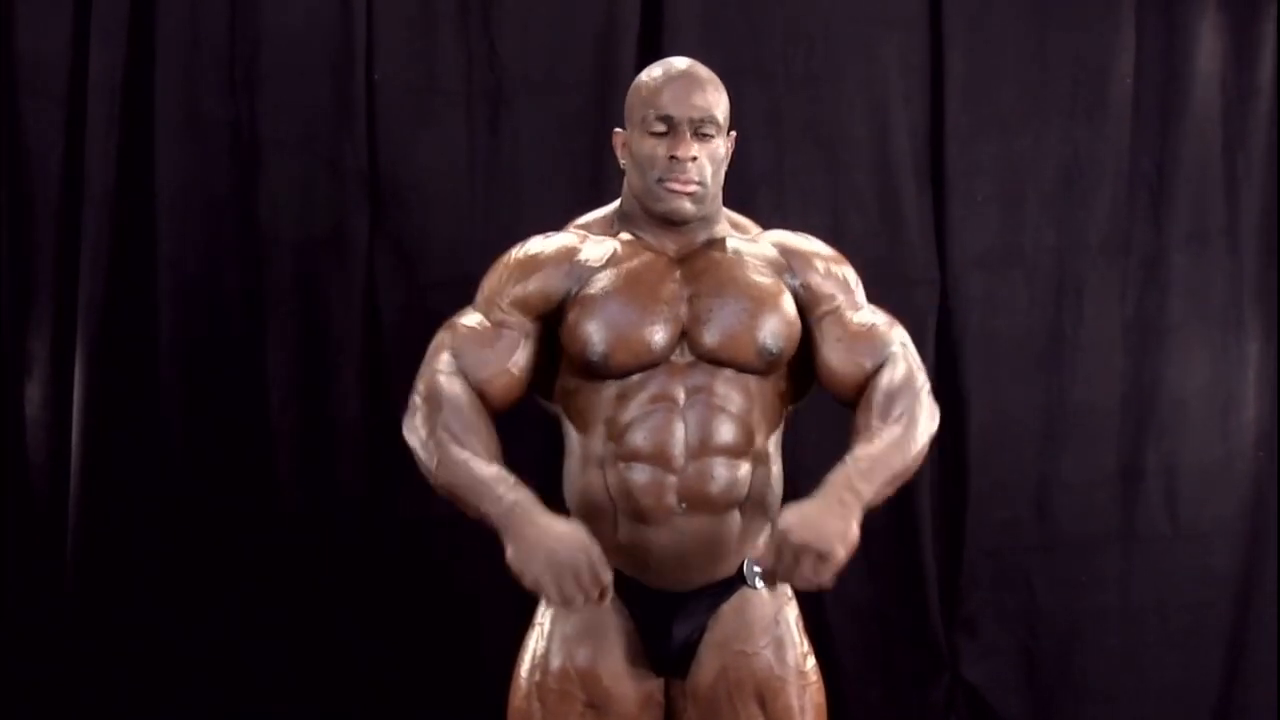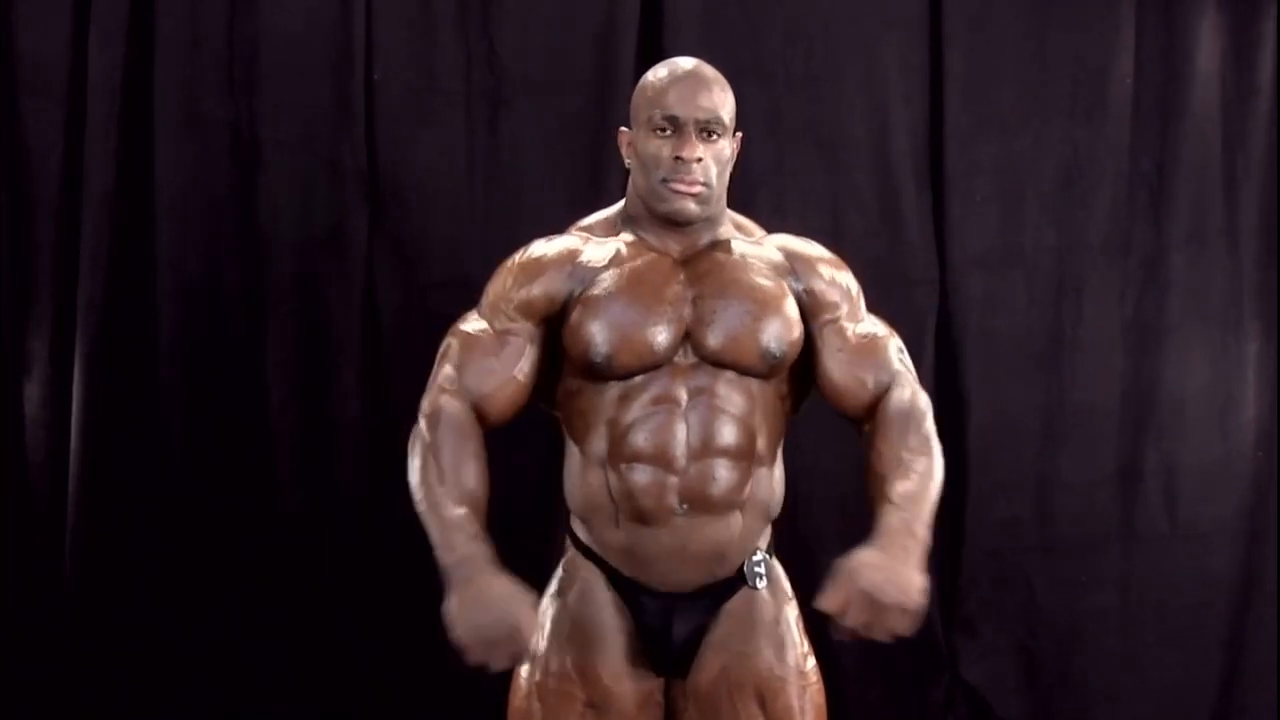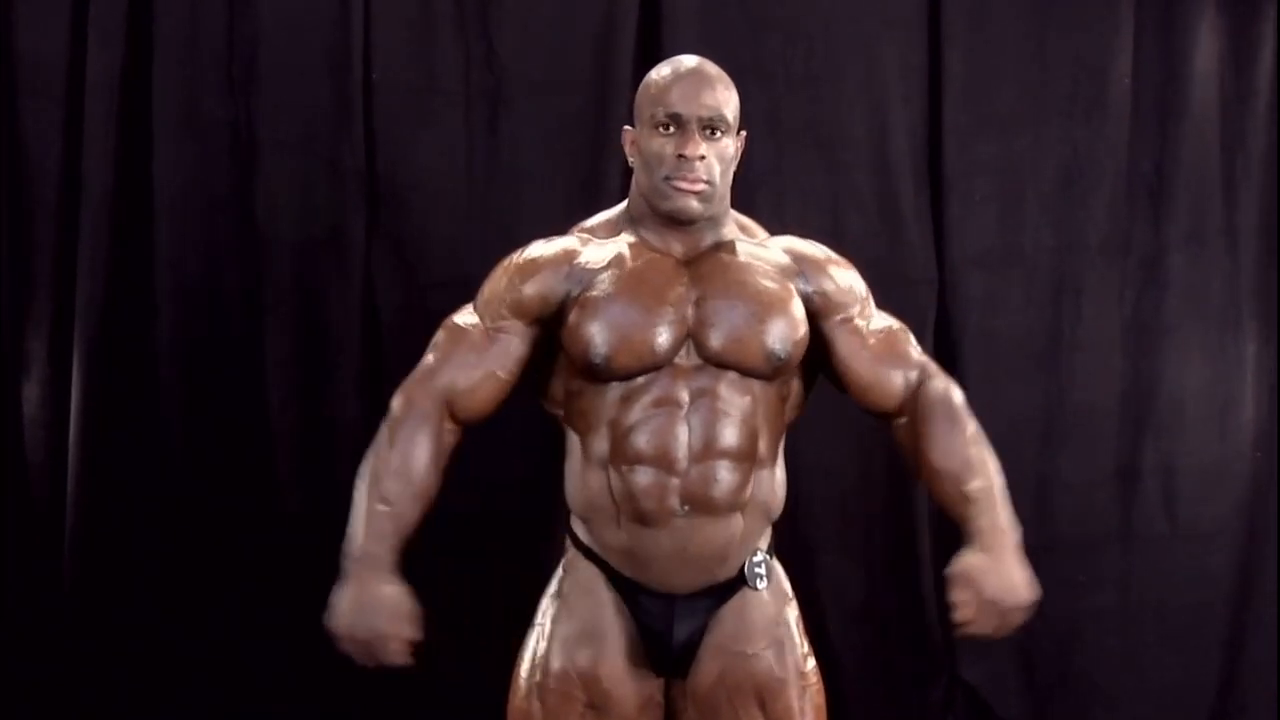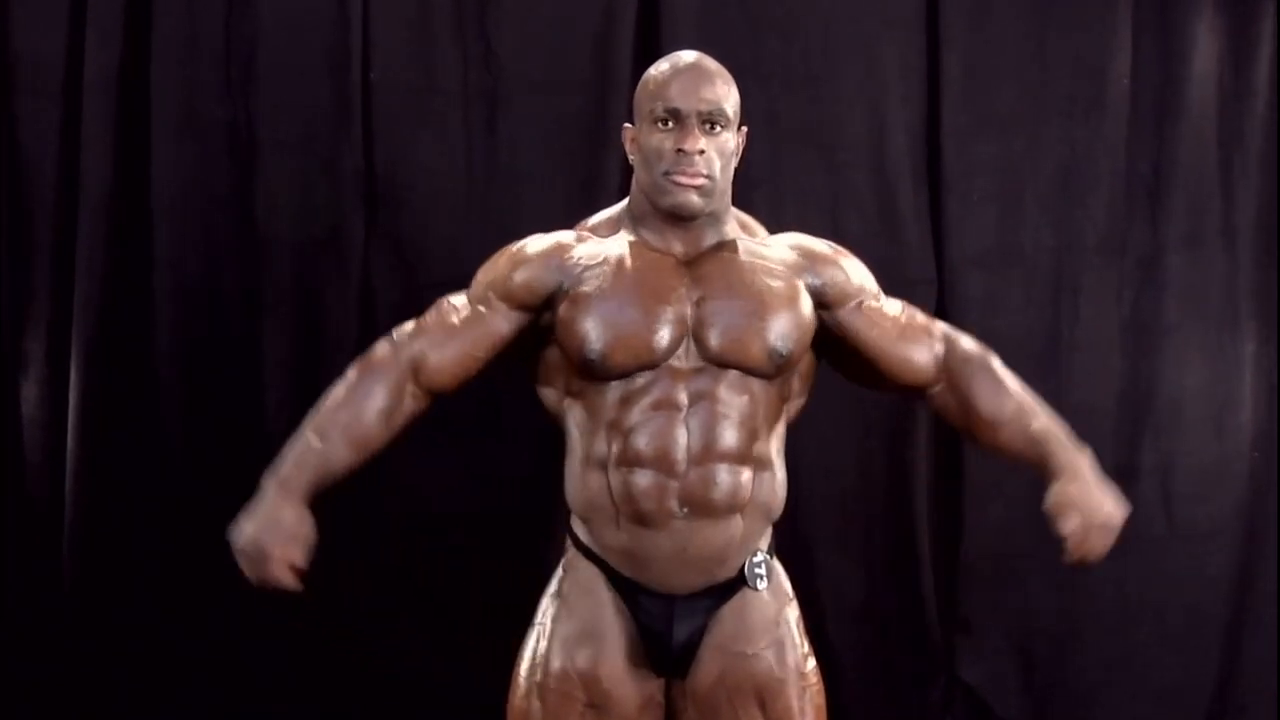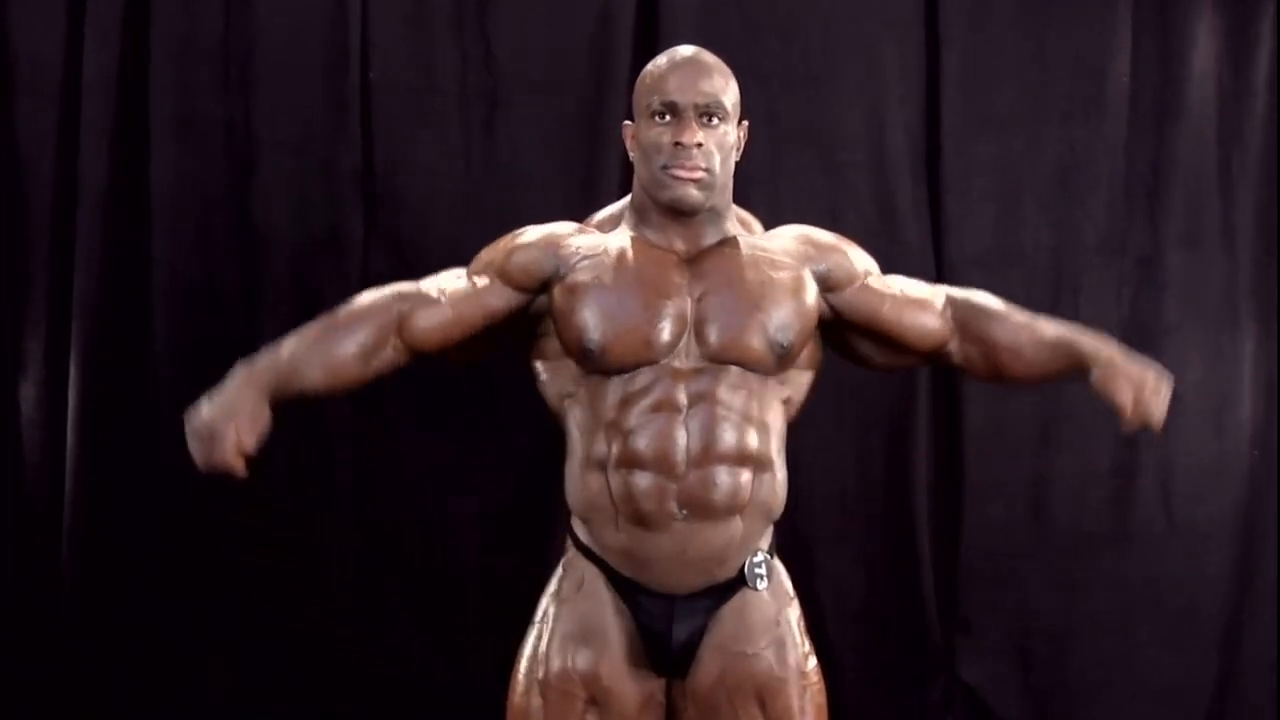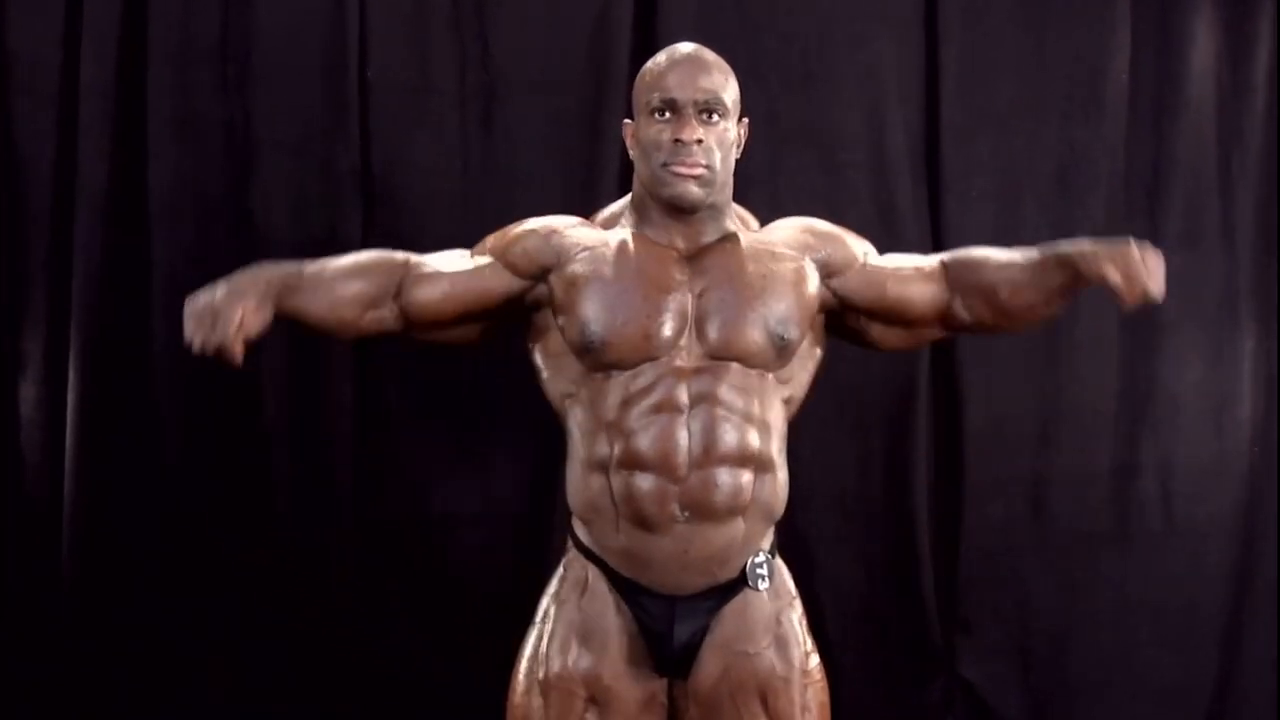
dt=0.1s
person 1, frame 1
left shoulder: (797, 268)
right shoulder: (551, 268)
left elbow: (903, 391)
right elbow: (439, 402)
left wrist: (843, 499)
right wrist: (519, 517)
left hip: (746, 603)
right hip: (596, 602)
person 1, frame 2
left shoulder: (798, 271)
right shoulder: (554, 270)
left elbow: (894, 402)
right elbow: (453, 412)
left wrist: (897, 541)
right wrist: (468, 568)
left hip: (743, 603)
right hip: (597, 599)
person 1, frame 3
left shoulder: (805, 273)
right shoulder: (553, 271)
left elbow: (923, 396)
right elbow: (430, 404)
left wrist: (992, 535)
right wrist: (370, 562)
left hip: (746, 605)
right hip: (598, 602)
person 1, frame 4
left shoulder: (802, 272)
right shoulder: (558, 268)
left elbow: (944, 362)
right elbow: (407, 367)
left wrist: (1063, 458)
right wrist: (289, 485)
left hip: (745, 603)
right hip: (598, 599)
person 1, frame 5
left shoulder: (806, 264)
right shoulder: (557, 259)
left elbow: (954, 323)
right elbow: (397, 320)
left wrist: (1092, 352)
right wrist: (256, 378)
left hip: (747, 606)
right hip: (597, 603)
person 1, frame 6
left shoulder: (806, 260)
right shoulder: (557, 256)
left elbow: (961, 288)
right elbow: (393, 288)
left wrist: (1075, 260)
right wrist: (269, 286)
left hip: (749, 604)
right hip: (600, 601)
